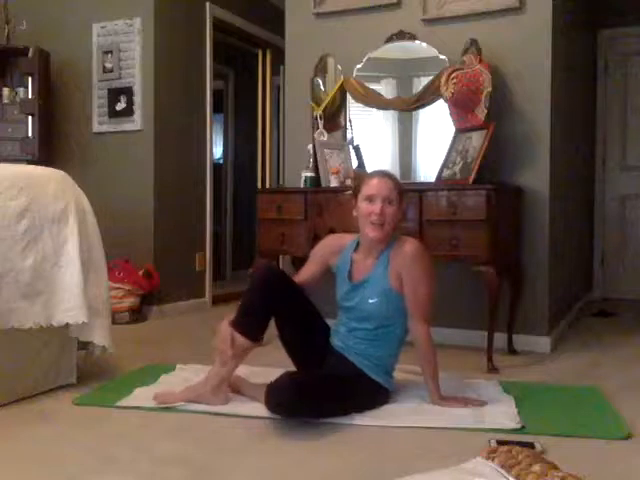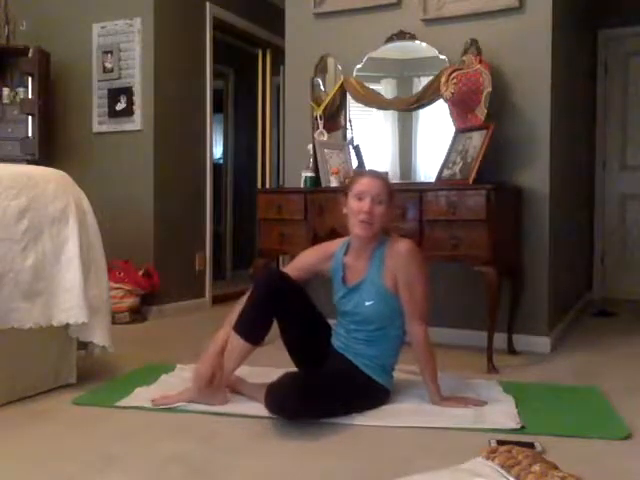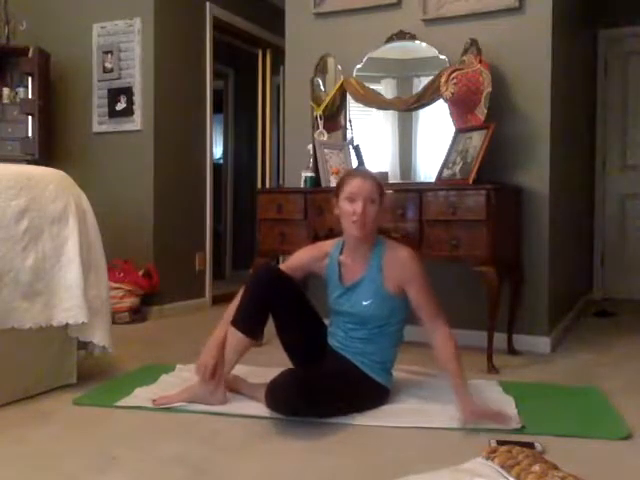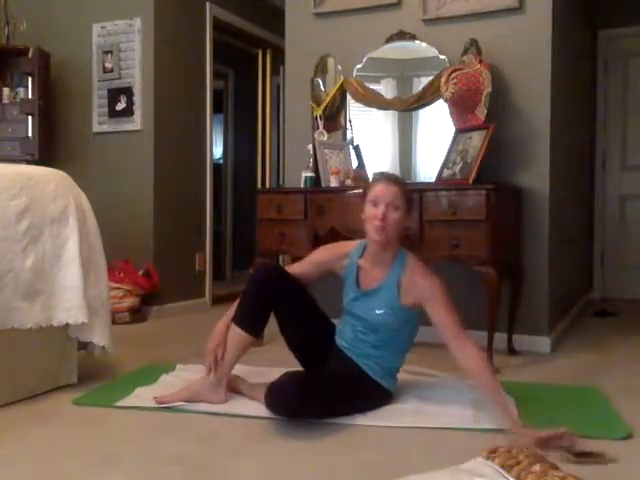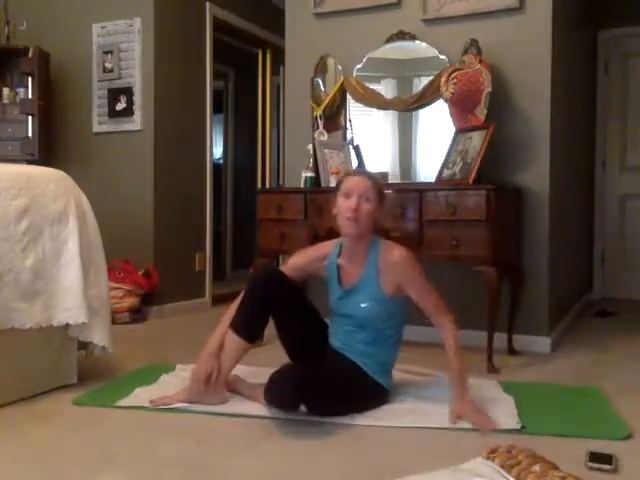
dt=1s
person 1, frame 1
left shoulder: (408, 253)
right shoulder: (335, 246)
left elbow: (419, 327)
right elbow: (292, 287)
left wrist: (436, 396)
right wrist: (232, 320)
left hip: (365, 380)
right hip: (328, 352)
left knee: (287, 394)
right knee: (268, 277)
left ankle: (236, 384)
right ankle: (214, 383)
person 1, frame 2
left shoulder: (401, 253)
right shoulder: (329, 254)
left elbow: (417, 328)
right elbow: (257, 293)
left wrist: (436, 396)
right wrist: (214, 349)
left hip: (366, 380)
right hip: (329, 353)
left knee: (288, 396)
right knee: (271, 281)
left ankle: (235, 385)
right ankle: (214, 383)
person 1, frame 3
left shoulder: (399, 259)
right shoulder: (322, 255)
left elbow: (438, 328)
right elbow: (252, 291)
left wrist: (464, 398)
right wrist: (216, 341)
left hip: (365, 379)
right hip: (325, 351)
left knee: (288, 391)
right knee: (266, 276)
left ankle: (233, 385)
right ankle: (212, 382)
person 1, frame 4
left shoulder: (417, 279)
right shoulder: (341, 255)
left elbow: (463, 348)
right elbow: (270, 285)
left wrist: (514, 423)
right wrist: (225, 322)
left hip: (367, 382)
right hip: (331, 350)
left knee: (289, 394)
right knee: (268, 275)
left ankle: (239, 386)
right ankle: (215, 381)
person 1, frame 5
left shoulder: (395, 261)
right shoulder: (322, 256)
left elbow: (445, 322)
right elbow: (252, 293)
left wrist: (461, 394)
right wrist: (212, 348)
left hip: (364, 380)
right hip: (327, 352)
left knee: (285, 387)
right knee: (266, 279)
left ankle: (232, 385)
right ankle: (211, 383)
